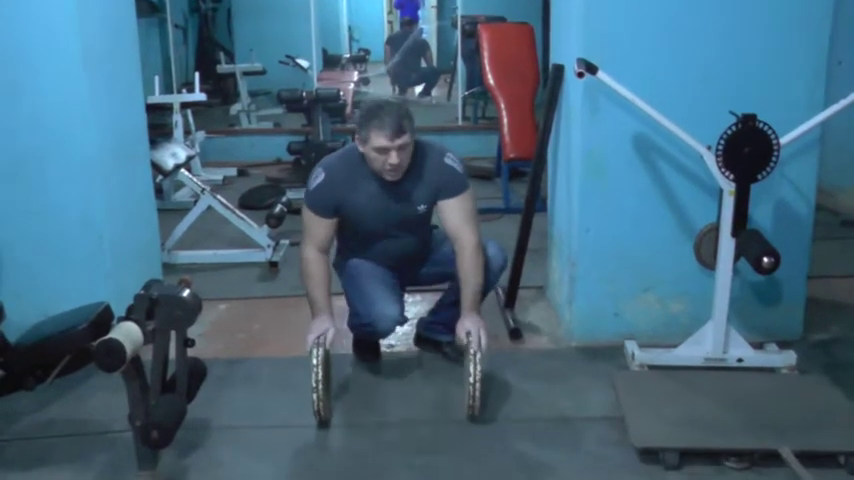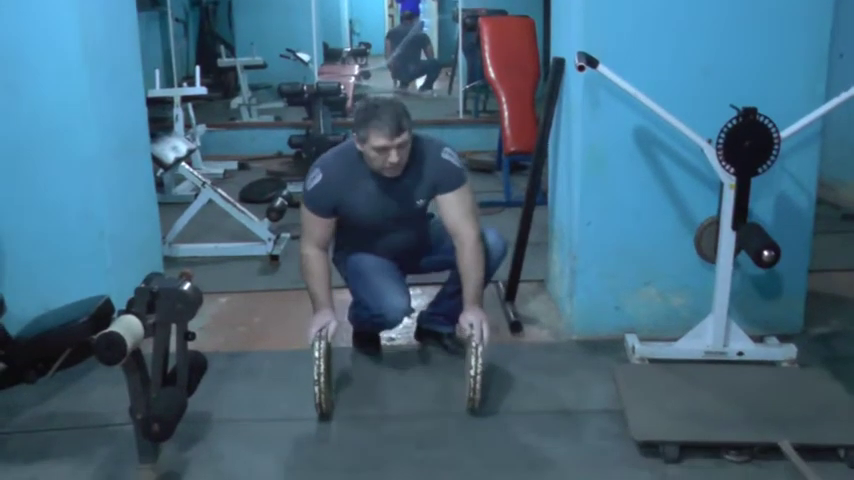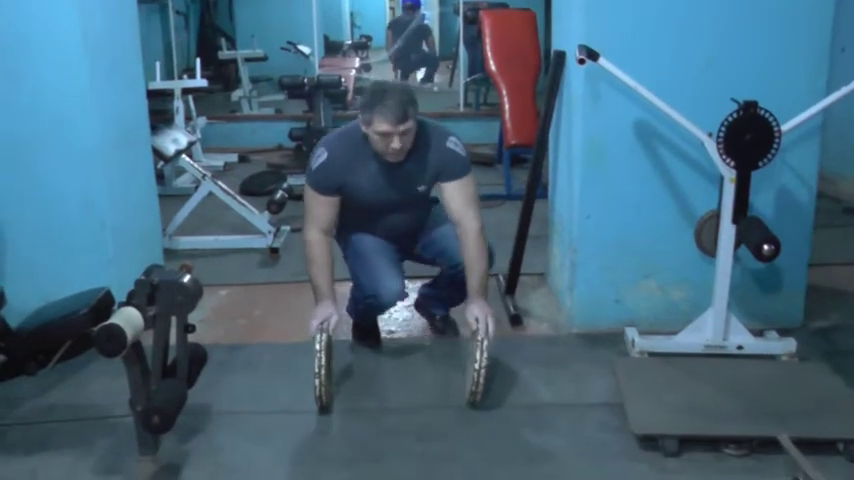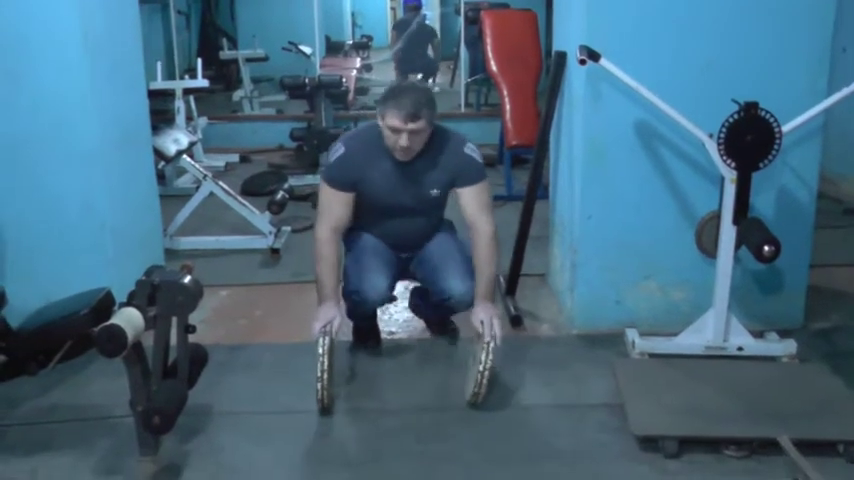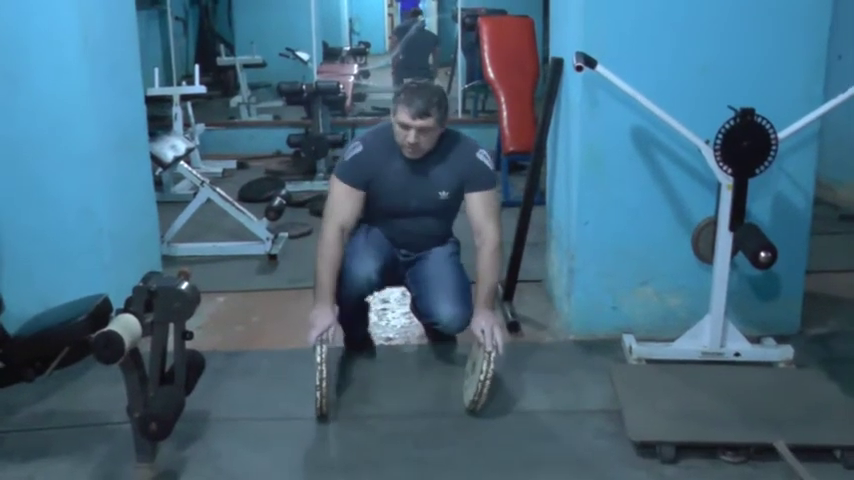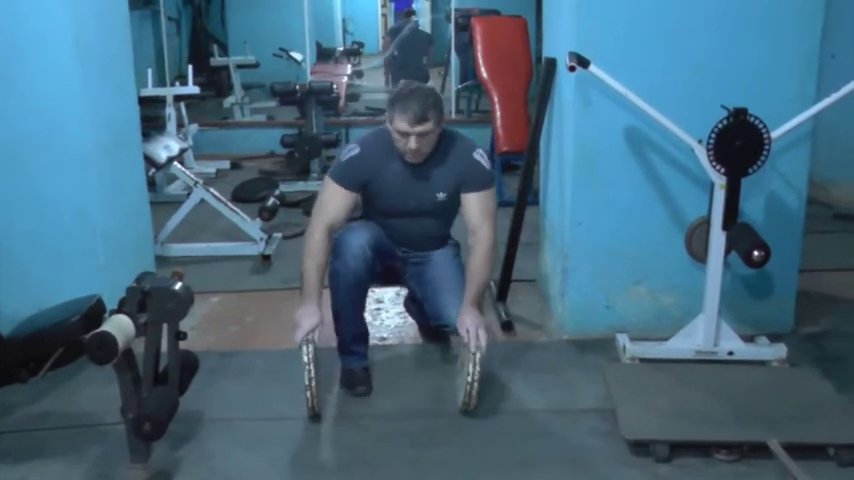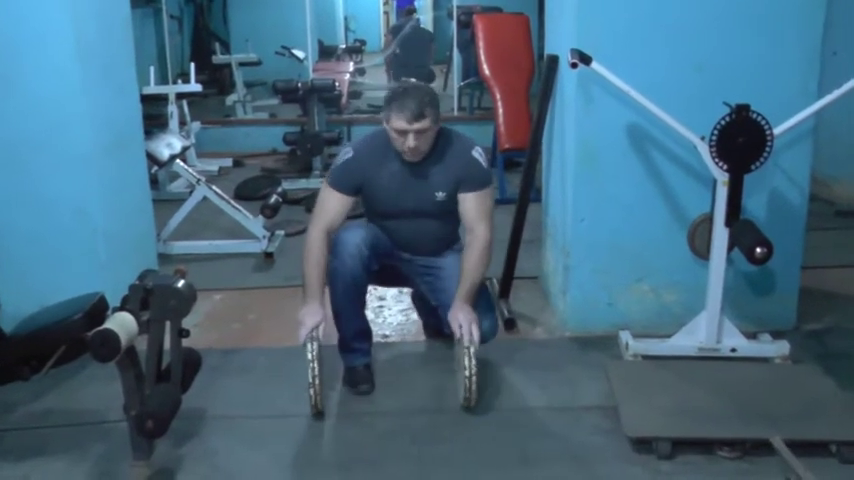
dt=0.2s
person 1, frame 1
left shoulder: (441, 164)
right shoulder: (330, 176)
left elbow: (466, 240)
right elbow: (314, 250)
left wrist: (469, 312)
right wrist: (322, 314)
left hip: (423, 252)
right hip: (364, 261)
left knee: (492, 257)
right knee: (384, 318)
left ankle: (435, 331)
right ankle: (364, 332)
person 1, frame 2
left shoulder: (438, 158)
right shoulder: (328, 175)
left elbow: (466, 234)
right elbow: (312, 248)
left wrist: (472, 305)
right wrist: (323, 309)
left hip: (421, 241)
right hip: (363, 254)
left knee: (492, 244)
right knee: (393, 308)
left ankle: (435, 323)
right ankle: (363, 322)
person 1, frame 3
left shoulder: (443, 145)
right shoulder: (333, 154)
left elbow: (469, 223)
right elbow: (317, 231)
left wrist: (477, 298)
right wrist: (325, 300)
left hip: (422, 223)
right hip: (364, 234)
left knee: (477, 253)
right knee: (387, 291)
left ankle: (433, 304)
right ankle: (362, 315)
person 1, frame 4
left shoulder: (459, 152)
right shoulder: (349, 151)
left elbow: (482, 226)
right elbow: (328, 230)
left wrist: (484, 301)
right wrist: (329, 301)
left hip: (430, 238)
right hip: (370, 238)
left knee: (461, 293)
right knee: (372, 291)
left ankle: (429, 307)
right ankle: (362, 321)
person 1, frame 5
left shoulder: (471, 158)
right shoulder: (365, 150)
left elbow: (488, 235)
right elbow: (336, 226)
left wrist: (484, 308)
right wrist: (324, 303)
left hip: (434, 249)
right hip: (377, 239)
left knee: (452, 318)
right knee: (359, 275)
left ankle: (426, 310)
right ankle: (354, 328)
person 1, frame 6
left shoulder: (468, 158)
right shoulder: (362, 152)
left elbow: (481, 234)
right elbow: (322, 225)
left wrist: (471, 307)
right wrist: (310, 302)
left hip: (432, 252)
right hip: (379, 245)
left knee: (454, 318)
right knee: (353, 242)
left ankle: (421, 308)
right ankle: (352, 358)
person 1, frame 7
left shoulder: (466, 155)
right shoulder: (359, 156)
left elbow: (479, 233)
right elbow: (320, 228)
left wrist: (464, 303)
right wrist: (313, 301)
left hip: (440, 256)
right hip: (384, 251)
left knee: (479, 328)
right knee: (348, 242)
left ankle: (430, 306)
right ankle: (355, 355)
